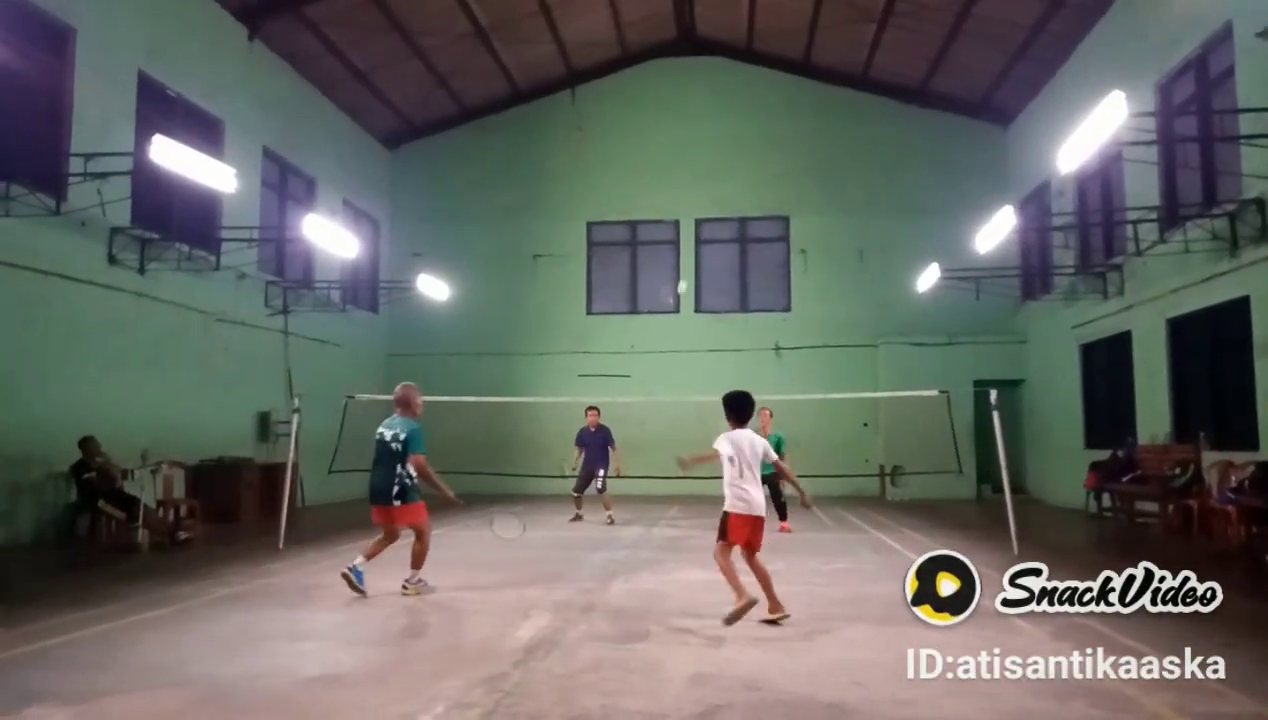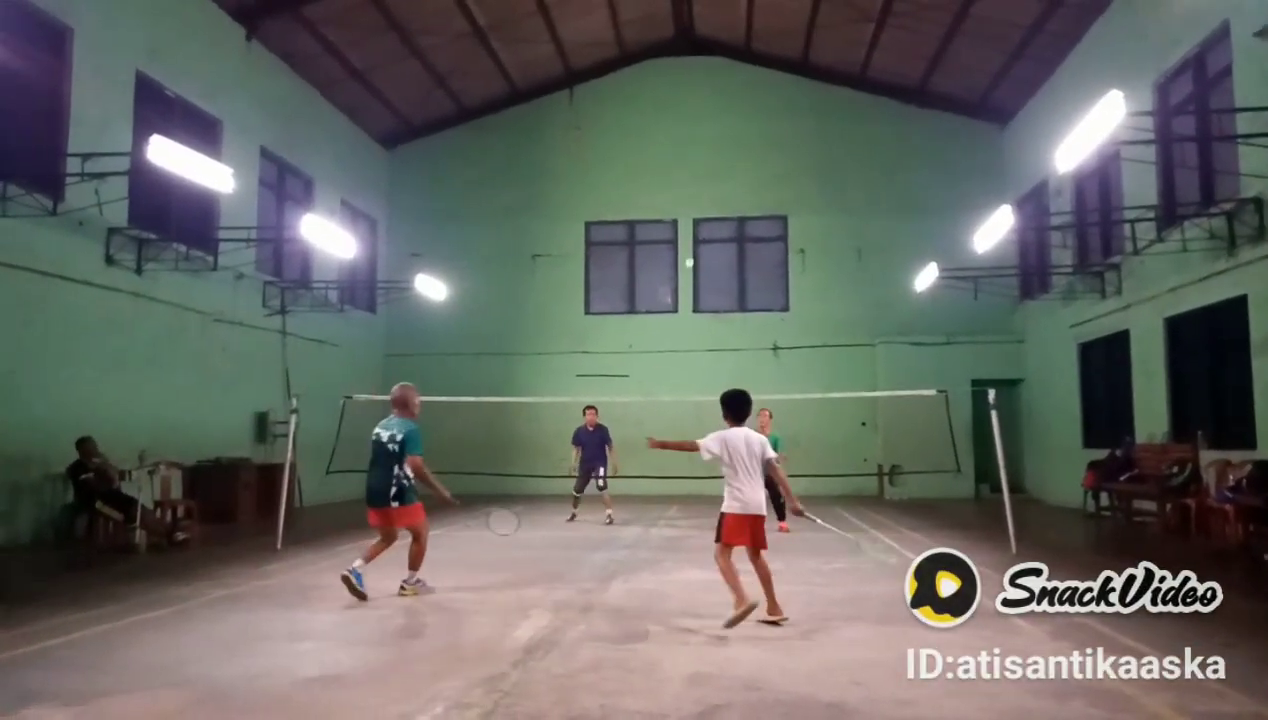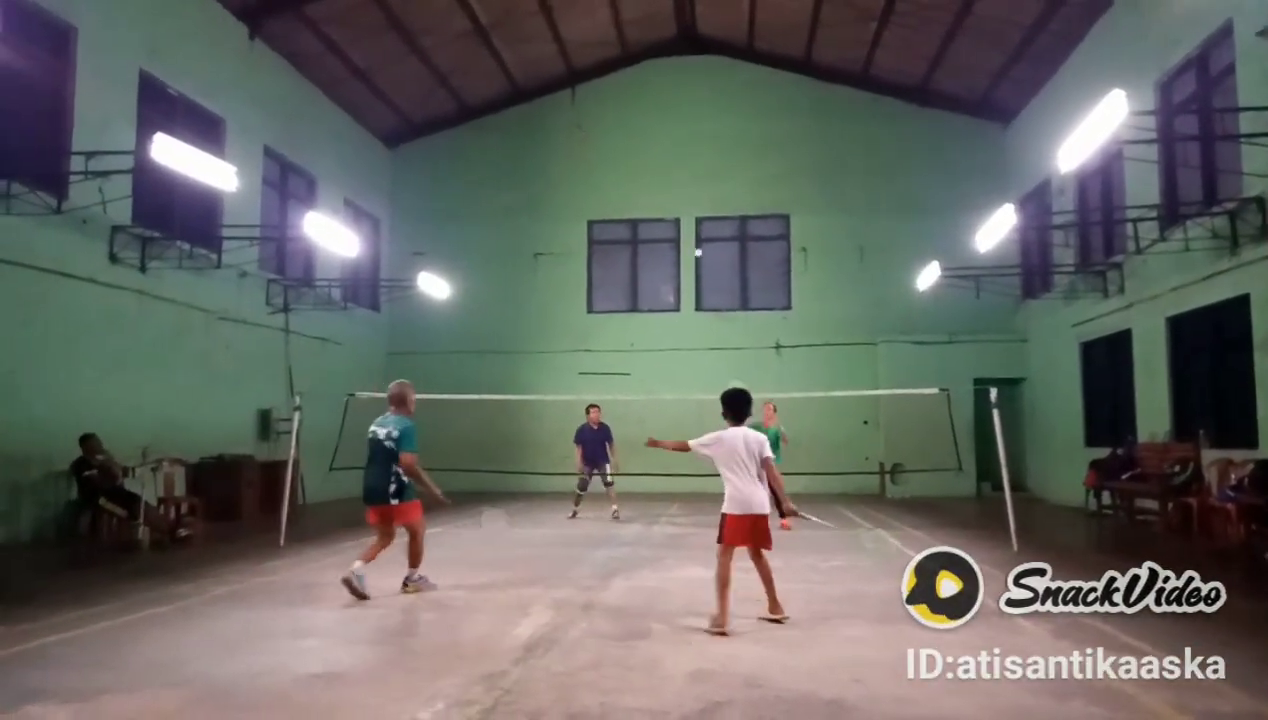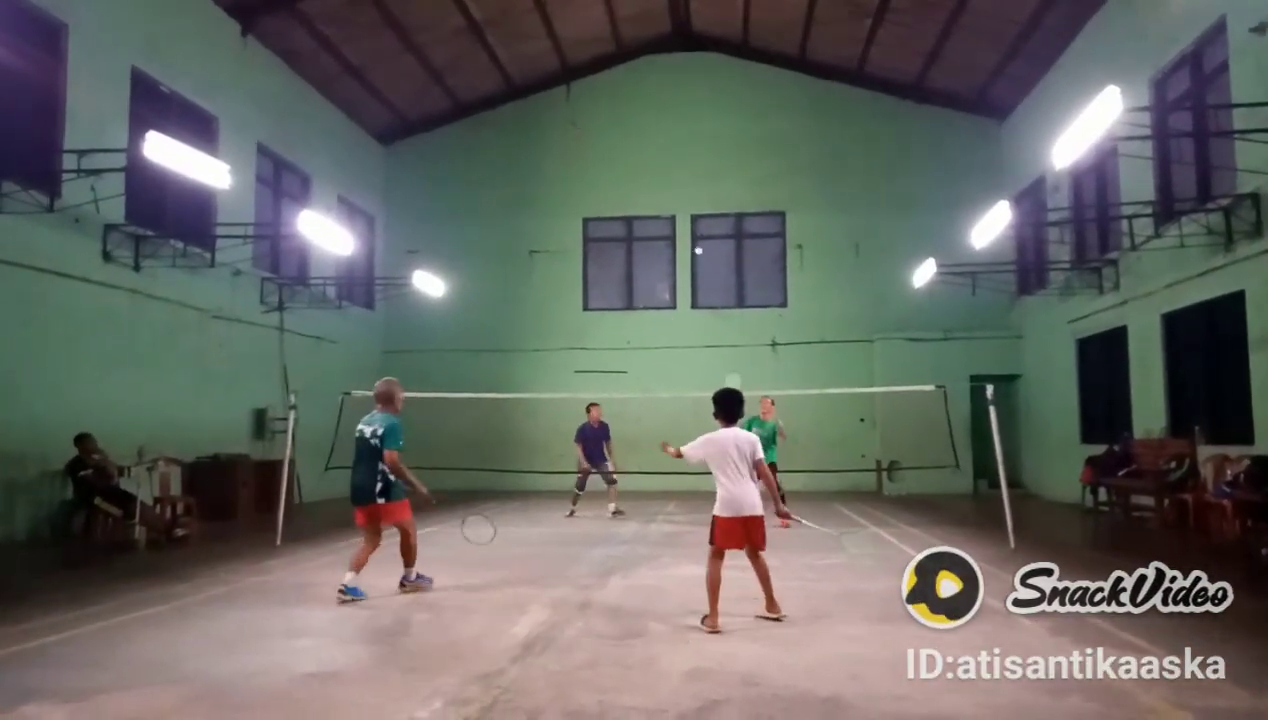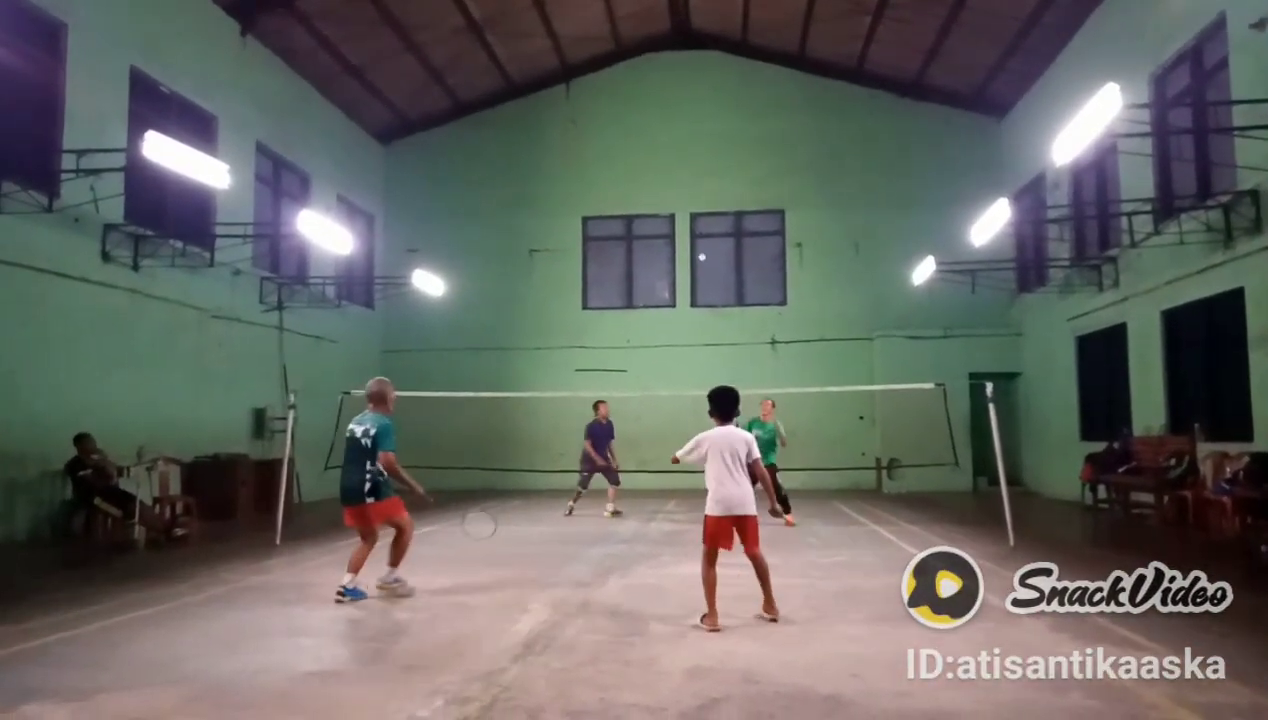
dt=0.1s
person 1, frame 1
left shoulder: (727, 438)
right shoulder: (759, 441)
left elbow: (716, 454)
right elbow: (781, 467)
left wrist: (691, 460)
right wrist: (801, 493)
left hip: (739, 505)
right hip: (757, 506)
left knee: (722, 553)
right knee: (751, 556)
left ankle: (743, 596)
right ankle: (776, 607)
person 1, frame 2
left shoulder: (721, 438)
right shoulder: (760, 439)
left elbow: (694, 445)
right elbow: (775, 469)
left wrist: (662, 444)
right wrist: (792, 500)
left hip: (736, 505)
right hip: (758, 505)
left knee: (722, 554)
right knee: (756, 555)
left ankle: (742, 600)
right ankle: (774, 609)
person 1, frame 3
left shoulder: (718, 439)
right shoulder: (760, 438)
left elbow: (685, 446)
right elbow: (770, 470)
left wrist: (659, 443)
right wrist: (785, 501)
left hip: (736, 505)
right hip: (760, 505)
left knee: (724, 556)
right knee: (758, 555)
left ankle: (722, 617)
right ankle: (775, 607)
person 1, frame 4
left shoulder: (709, 440)
right shoulder: (751, 439)
left elbow: (679, 453)
right elbow: (764, 472)
left wrist: (667, 448)
right wrist: (778, 503)
left hip: (726, 506)
right hip: (753, 506)
left knee: (715, 559)
right knee: (755, 555)
left ankle: (712, 617)
right ankle: (772, 606)
person 1, frame 5
left shoulder: (705, 439)
right shoulder: (746, 438)
left elbow: (677, 458)
right elbow: (760, 472)
left wrist: (675, 455)
right wrist: (773, 502)
left hip: (718, 505)
right hip: (745, 504)
left knee: (709, 558)
right knee: (754, 554)
left ankle: (711, 616)
right ankle: (770, 606)
person 2, frame 1
left shoulder: (384, 426)
right shoulder: (412, 429)
right elbow: (420, 465)
right wrist: (444, 490)
left hip: (378, 491)
right hip: (402, 492)
left knee: (390, 534)
right knee: (423, 532)
left ankle: (356, 567)
right ankle: (413, 581)
person 2, frame 2
left shoulder: (381, 427)
right shoulder: (410, 429)
right elbow: (416, 466)
right wrist: (440, 490)
left hip: (375, 492)
right hip: (397, 493)
left knee: (387, 537)
right knee: (420, 534)
left ankle: (355, 569)
right ankle: (410, 582)
person 2, frame 3
left shoulder: (376, 424)
right shoulder: (405, 426)
right elbow: (408, 463)
right wrist: (432, 488)
left hip: (372, 490)
right hip: (396, 491)
left knee: (384, 537)
right knee: (417, 531)
left ankle: (355, 572)
right ankle: (413, 579)
person 2, frame 4
left shoulder: (364, 422)
right shoulder: (391, 424)
right elbow: (391, 461)
right wrist: (417, 486)
left hip: (359, 490)
right hip: (383, 490)
left knee: (372, 539)
right knee: (408, 530)
left ankle: (348, 585)
right ankle: (409, 578)
person 2, frame 5
left shoulder: (355, 422)
right shoulder: (383, 425)
right elbow: (388, 462)
right wrist: (414, 486)
left hip: (349, 491)
right hip: (372, 490)
left knee: (368, 539)
right knee: (405, 526)
left ankle: (347, 586)
right ankle: (391, 578)
